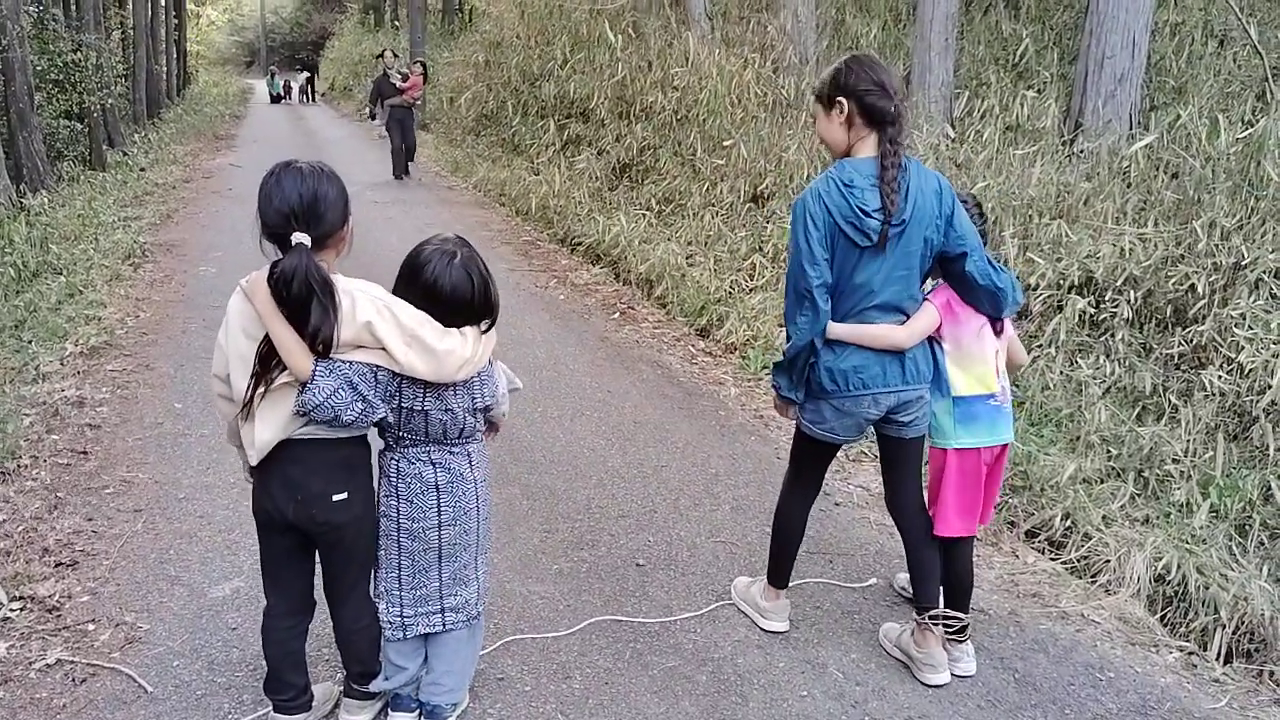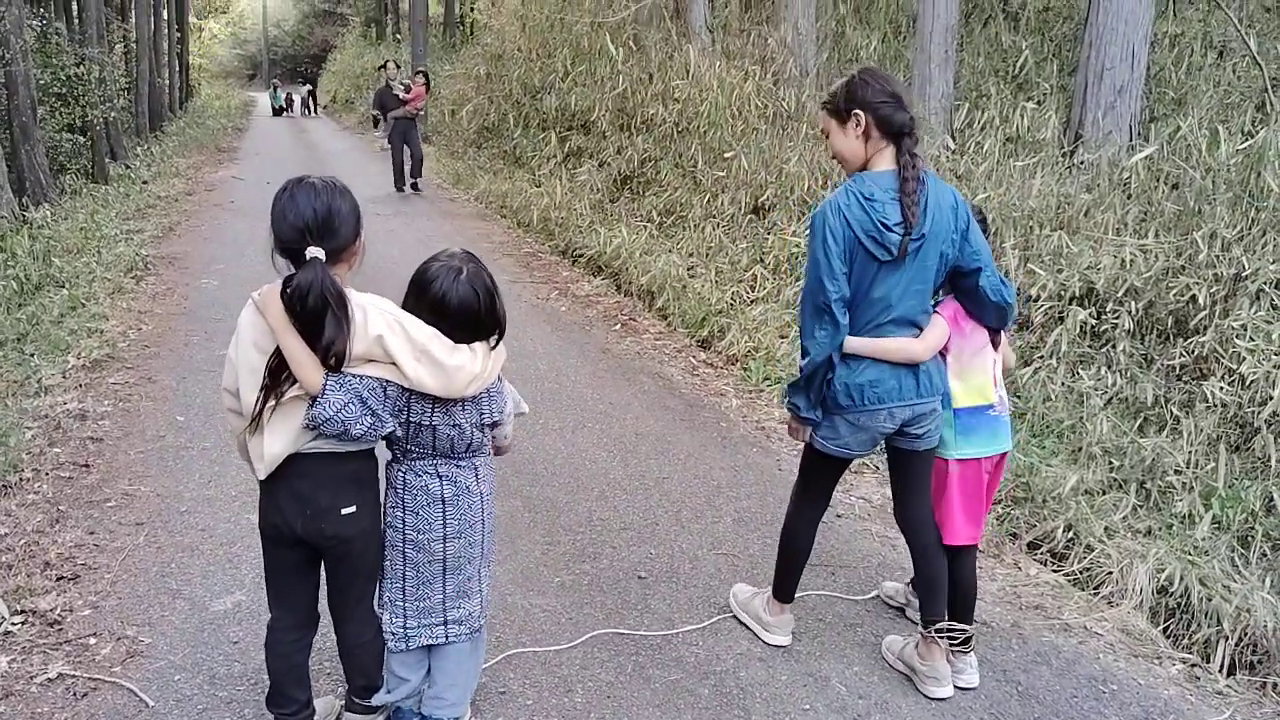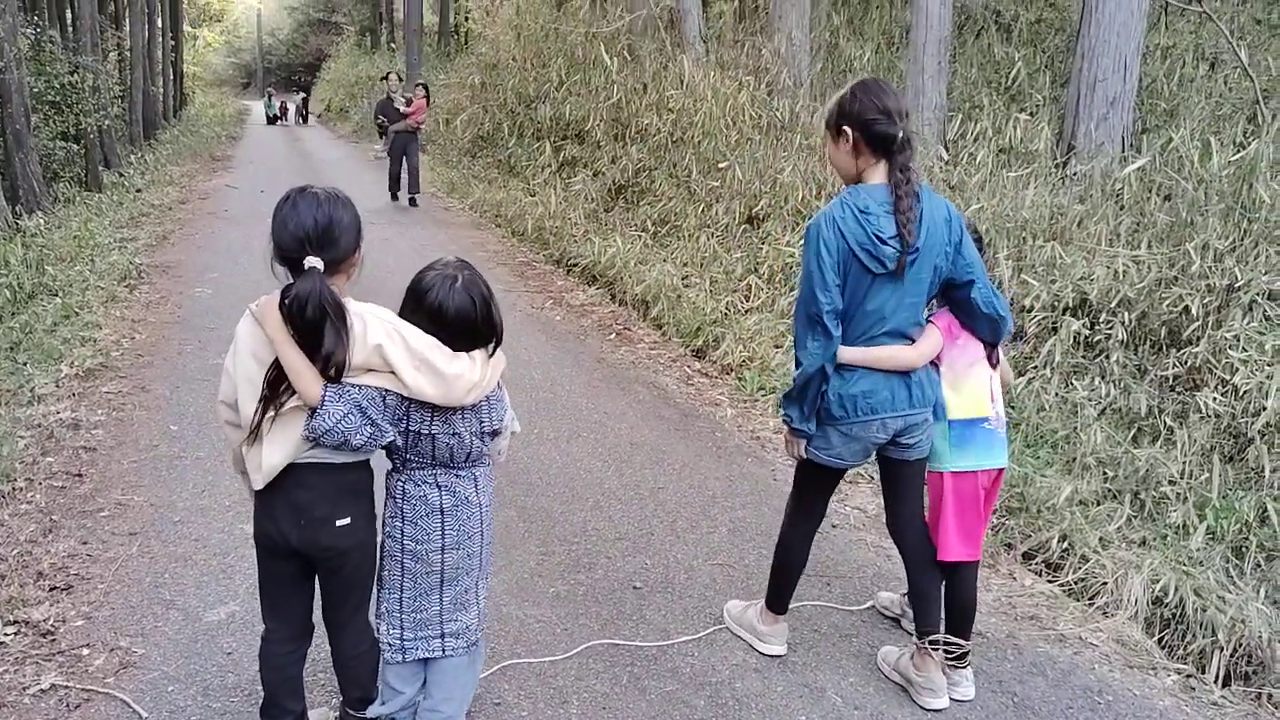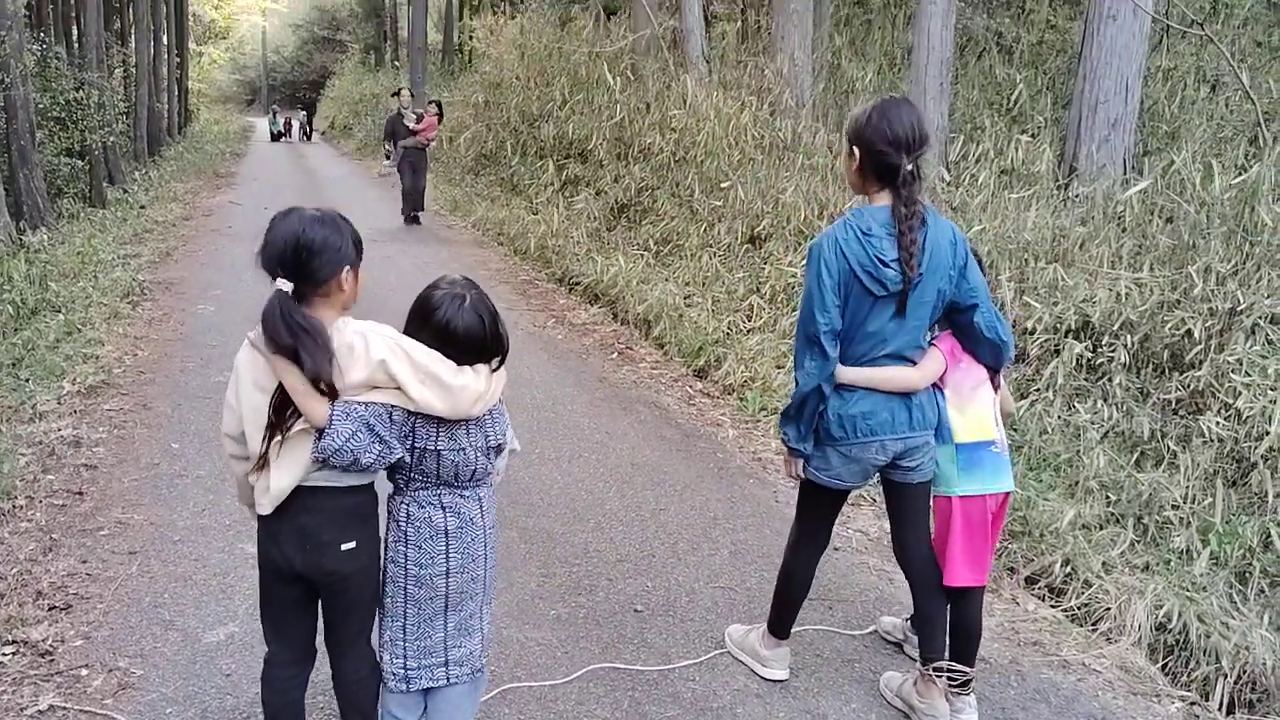
dt=0.3s
person 1, frame 1
left shoulder: (820, 198)
right shoulder: (932, 189)
left elbow: (807, 306)
right elbow: (977, 274)
left wrist: (789, 382)
right wrist: (1012, 299)
left hip: (840, 379)
right hip: (910, 376)
left knee: (801, 486)
right knee: (907, 498)
left ankle: (773, 596)
right ankle: (929, 638)
person 1, frame 2
left shoulder: (838, 211)
right shoulder: (946, 202)
left elbow: (824, 320)
right elbow: (989, 292)
left wrist: (804, 401)
right wrist: (1001, 320)
left hip: (855, 392)
right hip: (921, 388)
left knee: (809, 500)
right knee: (917, 511)
left ankle: (777, 609)
right ankle: (933, 653)
person 1, frame 3
left shoulder: (832, 223)
right shoulder: (940, 215)
left elbow: (818, 332)
right elbow: (982, 305)
left wrist: (799, 413)
right wrist: (996, 340)
left hip: (848, 403)
right hip: (913, 400)
left knee: (805, 512)
right knee: (910, 521)
left ankle: (771, 620)
right ankle: (929, 664)
person 1, frame 4
left shoulder: (836, 243)
right shoulder: (945, 238)
left elbow: (817, 351)
right elbow: (984, 328)
left wrist: (797, 433)
right wrist: (997, 370)
left hip: (848, 424)
right hip: (916, 422)
left knee: (808, 536)
right knee: (917, 546)
left ankle: (773, 645)
person 2, frame 1
left shoulder: (246, 301)
right shoulder: (362, 305)
left elbow: (226, 389)
right elbow: (449, 356)
right wrist: (482, 335)
left hip: (273, 475)
right hip: (339, 474)
left knee: (284, 600)
right knee: (351, 594)
person 2, frame 2
left shoulder: (257, 314)
right shoulder: (373, 320)
left elbow: (236, 402)
right elbow: (459, 372)
right wrist: (493, 351)
left hip: (280, 488)
right hip: (347, 488)
left knee: (288, 614)
right knee: (354, 609)
person 2, frame 3
left shoulder: (255, 325)
right shoulder: (372, 329)
left elbow: (232, 414)
right elbow: (459, 381)
right wrist: (493, 358)
left hip: (275, 500)
right hip: (342, 499)
left knee: (282, 627)
right knee: (349, 621)
person 2, frame 4
left shoulder: (256, 348)
right shoulder: (374, 348)
left elbow: (236, 442)
right elbow: (463, 393)
right wrist: (493, 375)
left hip: (280, 523)
right hip: (347, 522)
left knee: (285, 651)
right knee: (352, 646)
person 3, frame 1
left shoulder: (944, 299)
left elbow: (902, 338)
right elbow: (1019, 359)
left wrist: (829, 329)
left hip: (962, 433)
right hip: (995, 425)
left knee: (956, 531)
right knee: (952, 523)
left ankle: (957, 643)
right ankle: (932, 586)
person 3, frame 2
left shoulder: (951, 310)
left elbow: (919, 350)
right elbow: (1007, 360)
left wrist: (845, 342)
left hip: (963, 440)
right hip: (992, 433)
left knee: (959, 540)
right knee: (943, 523)
left ankle: (960, 655)
right ankle: (922, 594)
person 3, frame 3
left shoulder: (945, 322)
left elbow: (913, 357)
right elbow: (1005, 378)
left wrist: (841, 353)
left hip: (959, 454)
right hip: (988, 448)
left knee: (958, 554)
right knee: (944, 539)
left ankle: (957, 667)
right ankle: (918, 605)
person 3, frame 4
left shoulder: (951, 346)
left elbow: (915, 378)
right elbow: (1008, 407)
left wrist: (843, 373)
left hip: (967, 478)
right hip: (993, 471)
left knee: (965, 578)
right knee: (953, 561)
right ankle: (920, 631)
person 4, frame 1
left shoulder: (387, 369)
right shoulder: (480, 367)
left elbow: (311, 373)
right elbow: (498, 412)
left wrist: (265, 304)
left hip: (405, 496)
right hip: (463, 494)
left knee: (402, 589)
right knee: (458, 591)
person 4, frame 2
left shoulder: (395, 383)
right shoulder: (489, 384)
left elbow: (320, 386)
left wrist: (277, 317)
left hip: (411, 508)
right hip: (468, 509)
left knee: (407, 603)
right knee: (461, 604)
person 4, frame 3
left shoulder: (396, 391)
right shoulder: (488, 392)
left elbow: (319, 397)
right elbow: (495, 451)
left wrist: (276, 330)
left hip: (411, 518)
right hip: (468, 520)
left knee: (404, 614)
right knee: (459, 617)
person 4, frame 4
left shoulder: (401, 411)
right shoulder: (492, 410)
left elbow: (323, 416)
right elbow: (493, 470)
left wrist: (278, 355)
left hip: (414, 541)
right hip: (471, 543)
left knee: (406, 638)
right knee: (463, 641)
